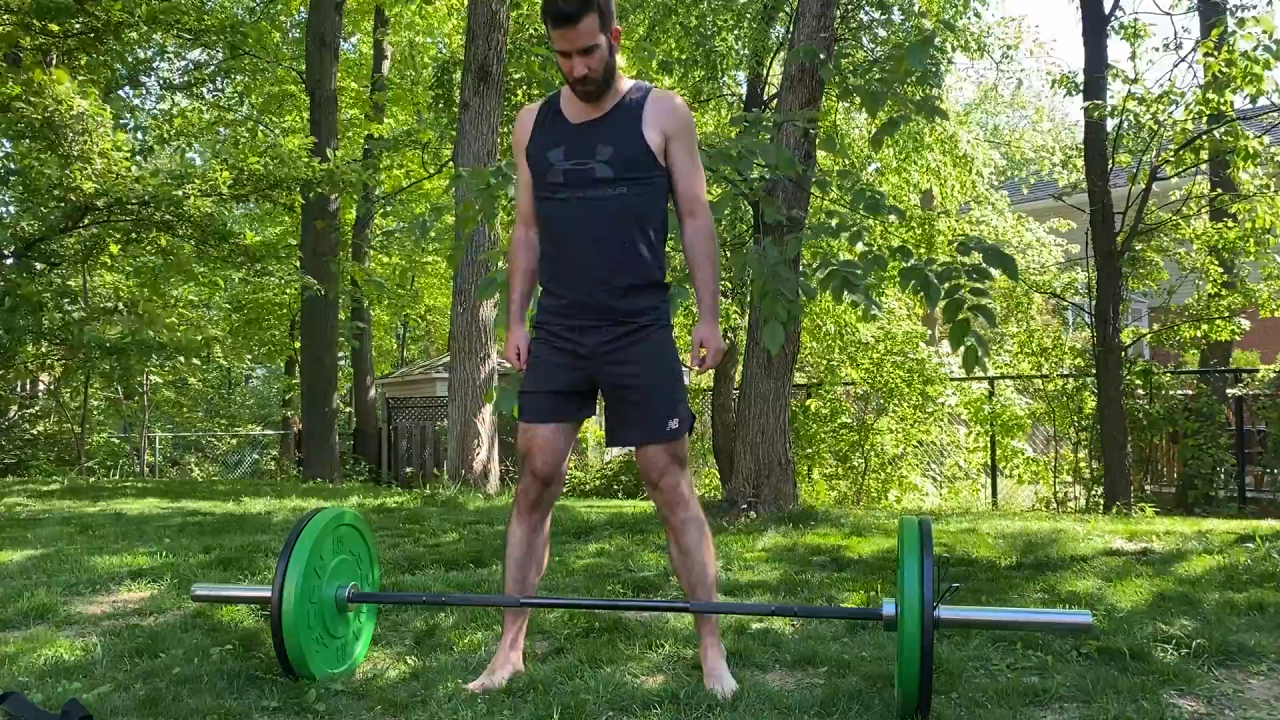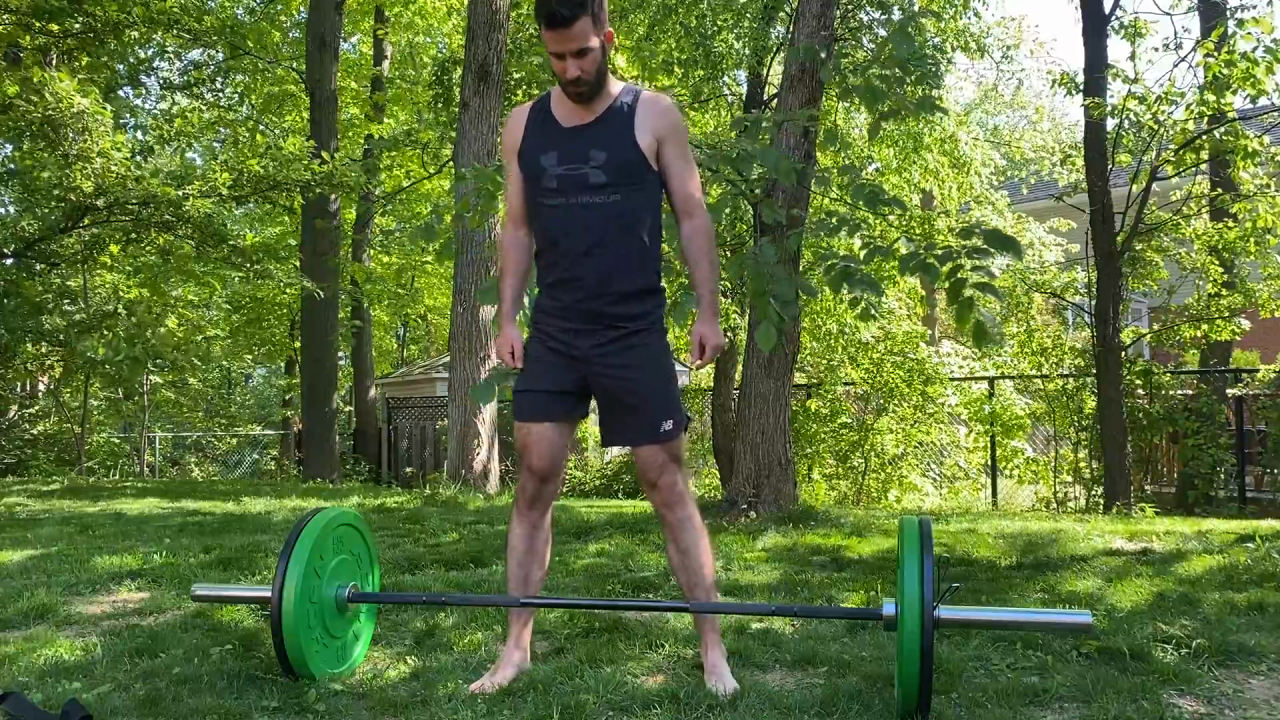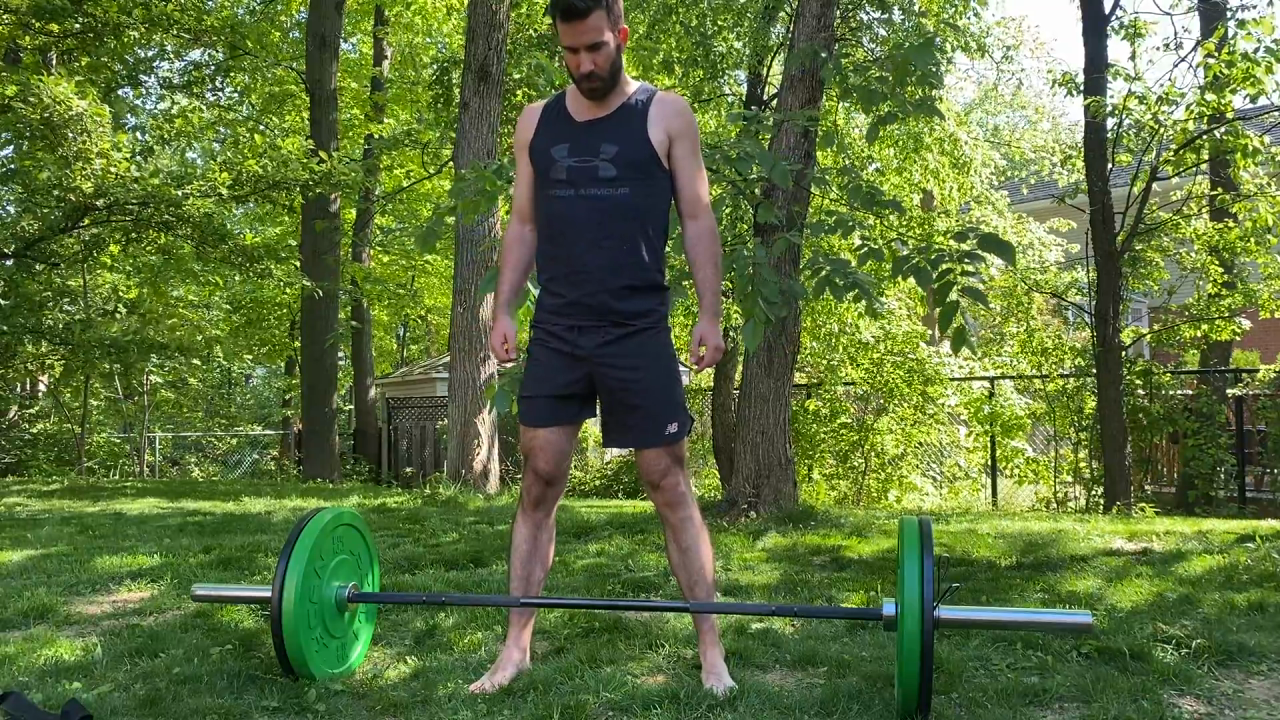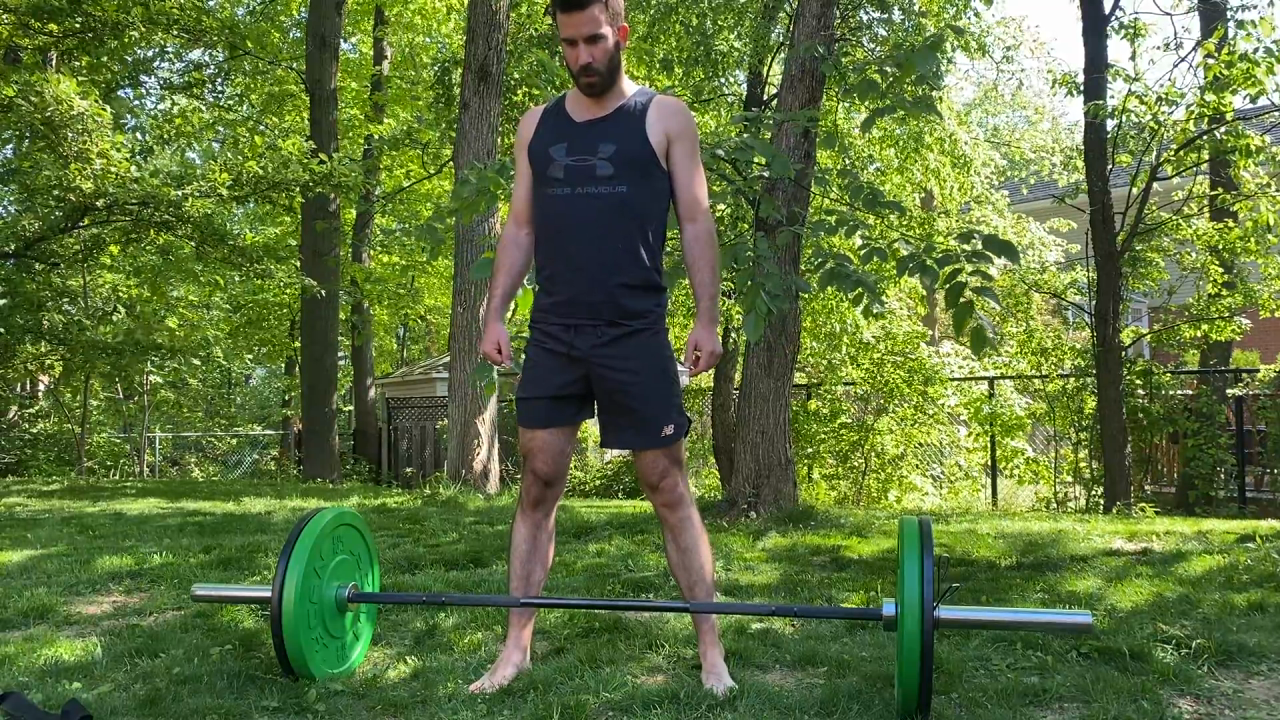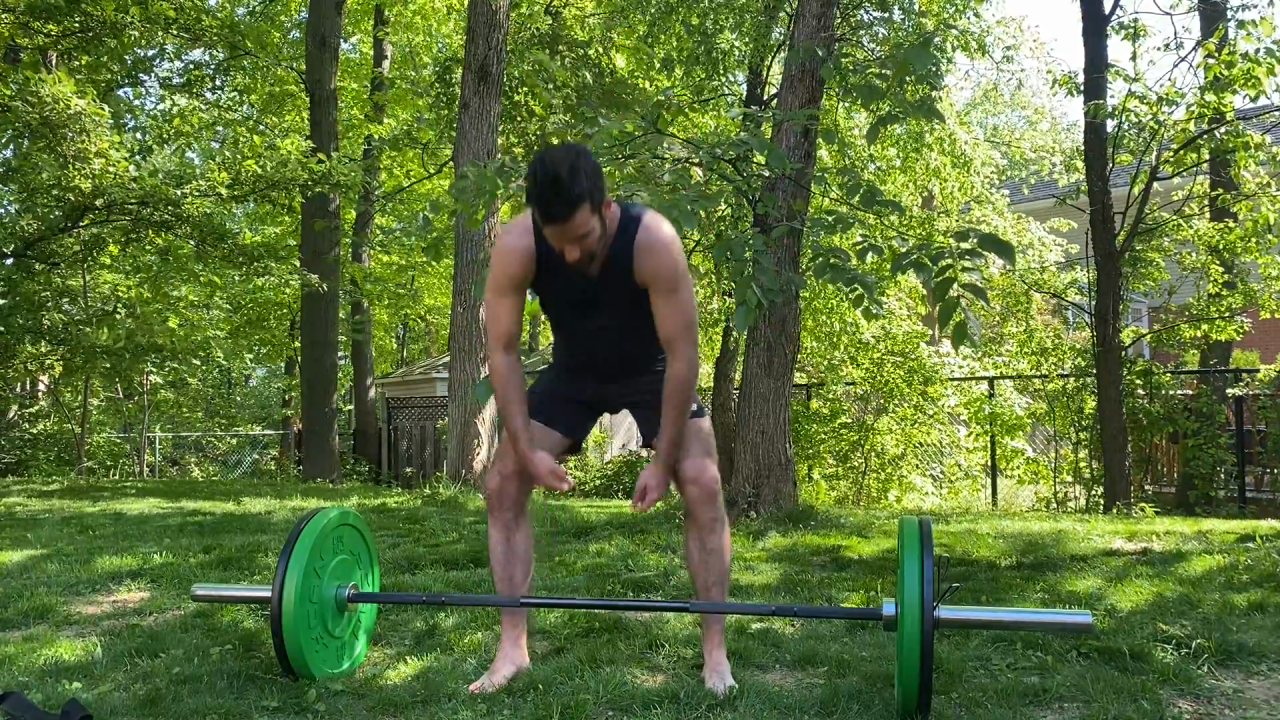
dt=0.7s
person 1, frame 1
left shoulder: (663, 112)
right shoulder: (533, 122)
left elbow: (696, 217)
right elbow: (527, 227)
left wrist: (708, 315)
right wrist: (516, 318)
left hip: (641, 333)
right hip: (557, 334)
left knee: (672, 487)
right knee: (534, 483)
left ankle: (712, 650)
right ankle: (510, 645)
person 1, frame 2
left shoulder: (653, 115)
right shoulder: (523, 124)
left elbow: (692, 215)
right elbow: (518, 227)
left wrist: (708, 310)
right wrist: (507, 317)
left hip: (634, 333)
right hip: (552, 333)
left knee: (668, 487)
right knee: (533, 483)
left ankle: (712, 649)
right ankle: (516, 647)
person 1, frame 3
left shoulder: (666, 113)
right shoulder: (536, 120)
left elbow: (698, 217)
right elbow: (523, 223)
left wrist: (710, 314)
right wrist: (503, 310)
left hip: (639, 334)
right hip: (554, 334)
left knee: (670, 487)
right knee: (537, 486)
left ankle: (710, 649)
right ankle: (515, 646)
person 1, frame 4
left shoulder: (664, 116)
right shoulder: (537, 124)
left elbow: (696, 221)
right elbow: (520, 227)
left wrist: (707, 319)
right wrist: (494, 315)
left hip: (635, 335)
right hip: (550, 335)
left knee: (669, 490)
right knee: (537, 489)
left ankle: (710, 647)
right ankle: (516, 645)
person 1, frame 5
left shoulder: (653, 240)
right shoulder: (513, 245)
left elbow: (682, 355)
right elbow: (501, 350)
left wrist: (664, 458)
right wrist: (526, 447)
left hip: (652, 370)
right hip: (572, 373)
left knee: (702, 489)
right knee: (501, 486)
left ankle: (715, 650)
right ankle: (513, 645)
